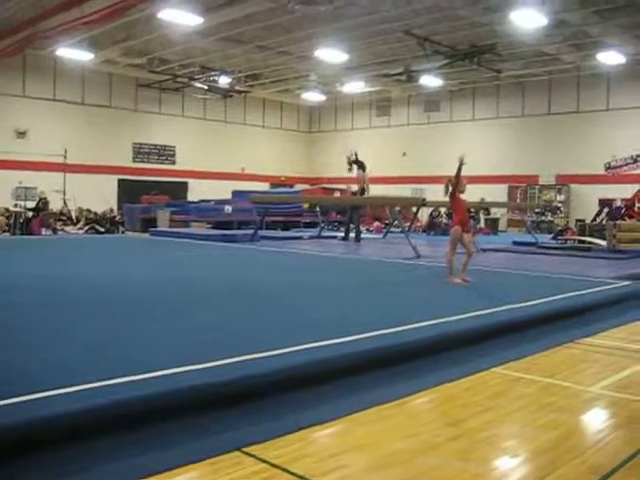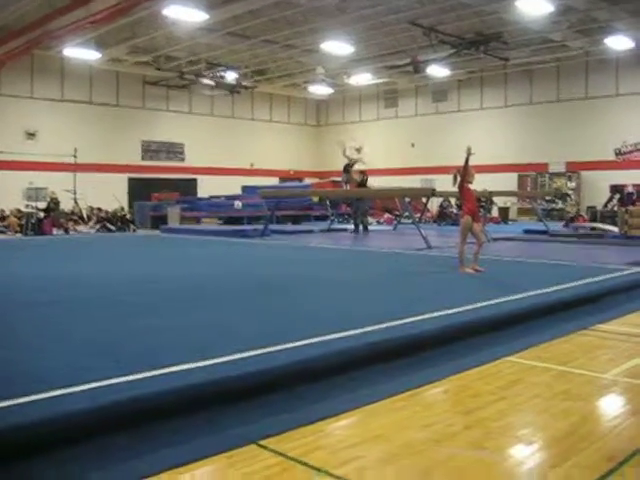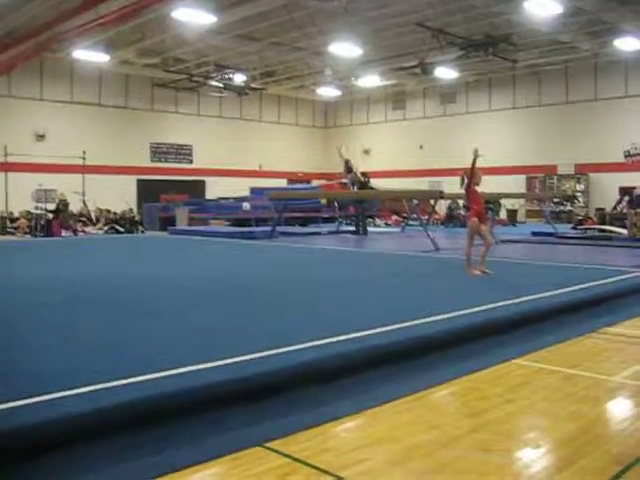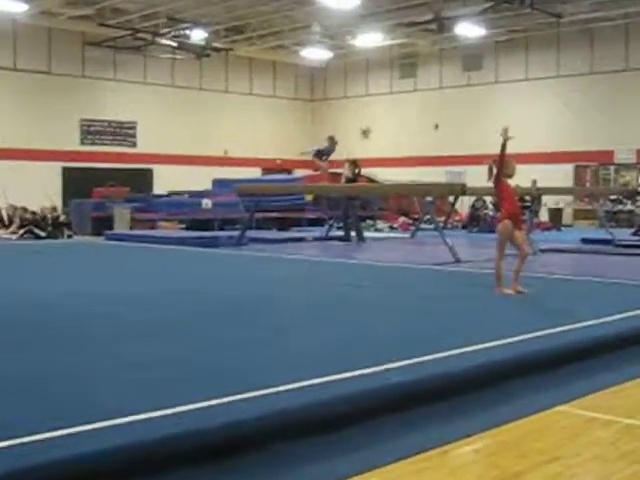
dt=1s
person 1, frame 1
left shoulder: (461, 199)
right shoulder: (453, 196)
left elbow: (465, 215)
right elbow: (456, 180)
left wrist: (469, 230)
right wrist: (460, 165)
left hip: (463, 227)
right hip: (456, 226)
left knee: (470, 250)
right knee: (452, 252)
left ankle: (462, 274)
right ankle: (452, 276)
person 1, frame 2
left shoulder: (469, 189)
right shoulder: (461, 186)
left elbow: (474, 205)
right elbow: (464, 170)
left wrist: (479, 220)
right wrist: (467, 156)
left hip: (473, 217)
right hip: (466, 216)
left knee: (481, 240)
right knee: (463, 242)
left ankle: (474, 264)
right ankle: (462, 267)
person 1, frame 3
left shoulder: (476, 191)
right shoulder: (468, 188)
left elbow: (482, 207)
right elbow: (471, 171)
left wrist: (486, 221)
right wrist: (474, 158)
left hip: (479, 218)
right hip: (473, 218)
left knee: (489, 242)
right knee: (470, 244)
left ankle: (481, 266)
right ankle: (470, 268)
person 1, frame 4
left shoulder: (508, 186)
right shoulder: (498, 182)
left elbow: (515, 207)
right elbow: (501, 159)
left wrist: (521, 226)
right wrist: (504, 141)
left hip: (513, 222)
right hip: (505, 221)
left knee: (524, 252)
right knee: (500, 255)
left ankle: (514, 284)
right ankle: (499, 287)
